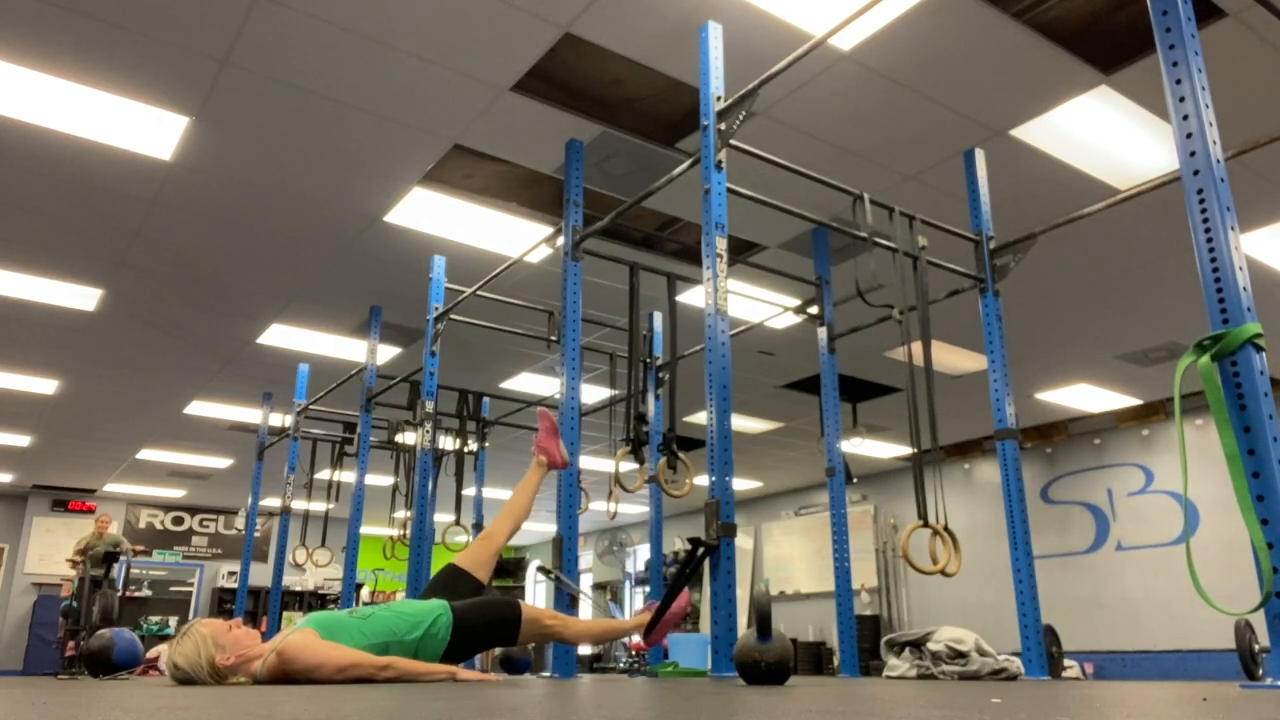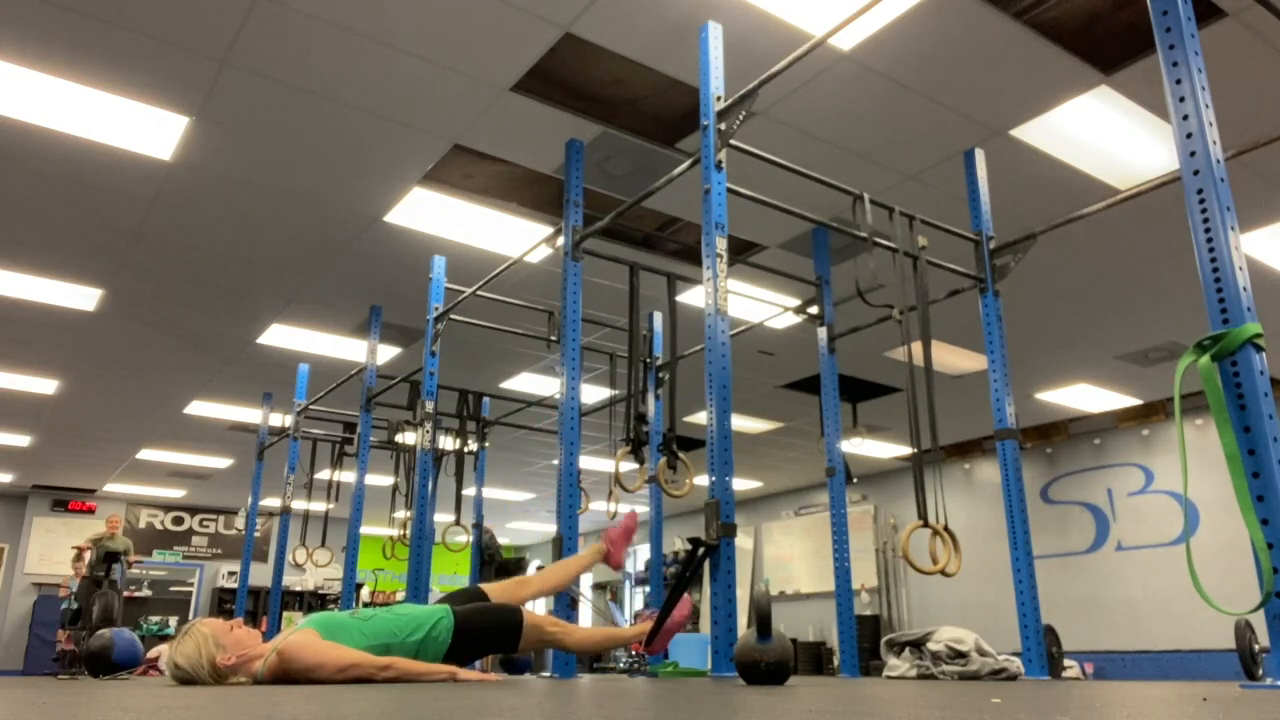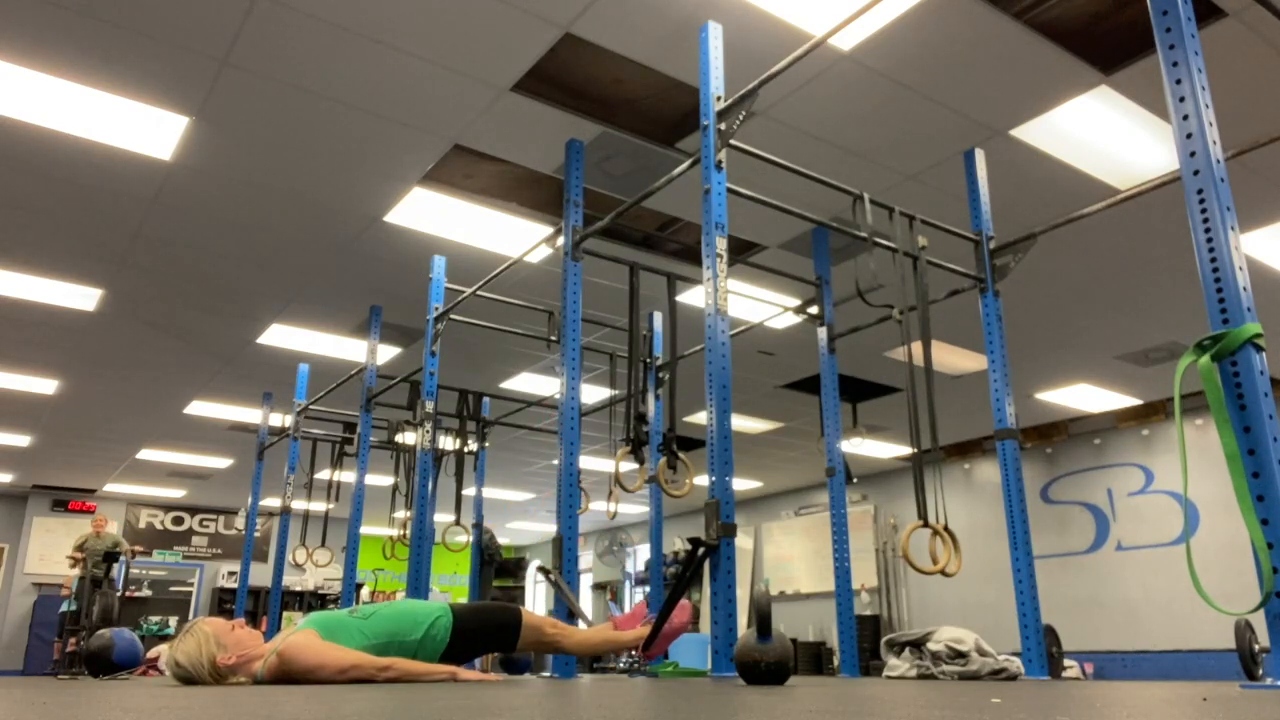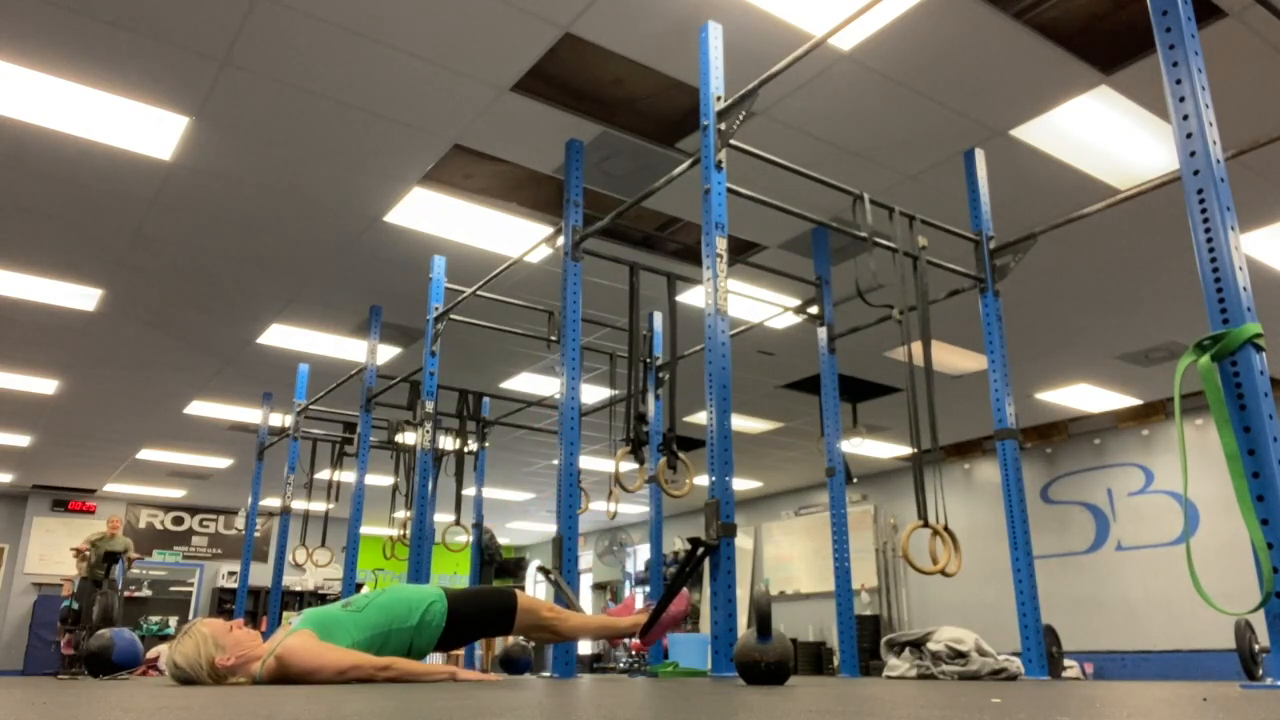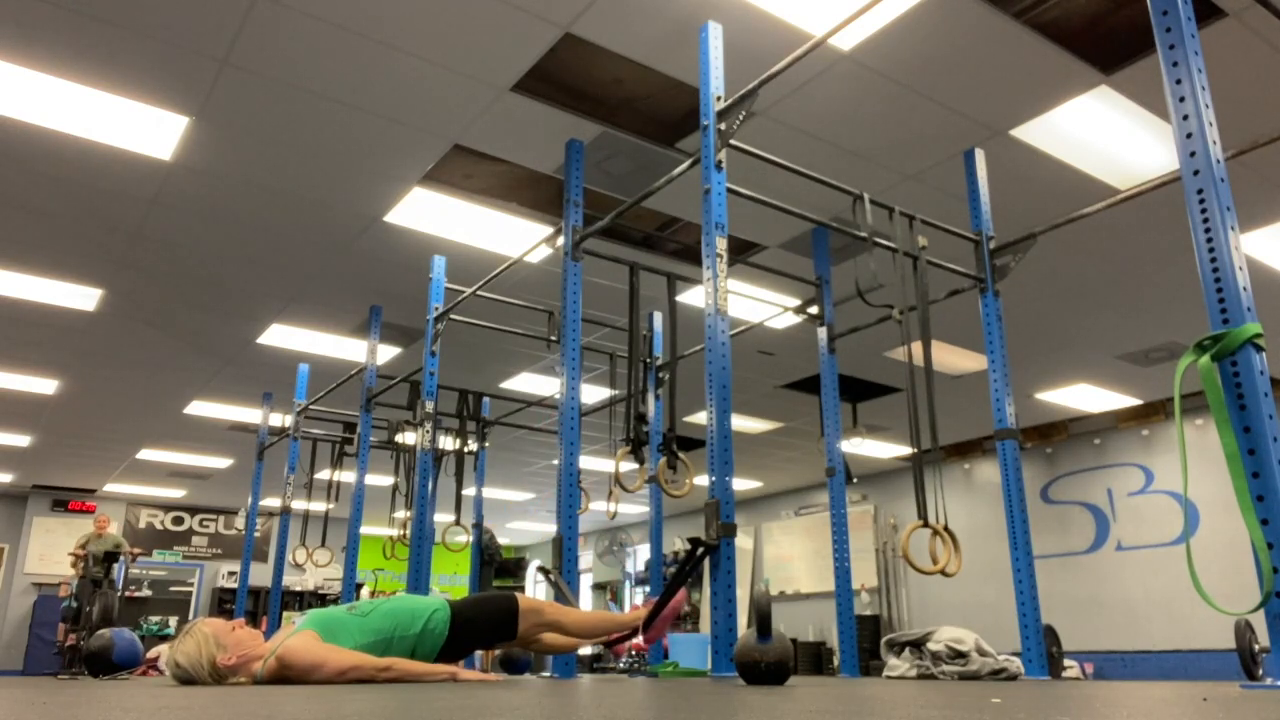
dt=0.5s
person 1, frame 1
left shoulder: (276, 652)
right shoulder: (289, 657)
right elbow: (382, 668)
right wrist: (458, 674)
left hip: (423, 613)
right hip: (440, 632)
left knee: (491, 540)
right knee: (549, 621)
left ankle: (543, 461)
right ankle: (644, 623)
person 1, frame 2
left shoulder: (274, 656)
right shoulder: (289, 656)
right elbow: (378, 667)
right wrist: (455, 672)
left hip: (431, 618)
right hip: (439, 634)
left knee: (525, 587)
right knee: (548, 628)
left ankle: (605, 549)
right ankle: (647, 633)
person 1, frame 3
left shoulder: (277, 653)
right shoulder: (290, 656)
right elbow: (381, 668)
right wrist: (458, 674)
left hip: (427, 618)
right hip: (439, 632)
left knee: (539, 628)
right knee: (548, 631)
left ankle: (616, 628)
right ankle: (645, 637)
person 1, frame 4
left shoulder: (275, 652)
right shoulder: (289, 659)
right elbow: (378, 667)
right wrist: (456, 673)
left hip: (427, 608)
right hip: (436, 616)
left knee: (529, 621)
right knee: (547, 616)
left ankle: (614, 622)
right ankle: (642, 624)
person 1, frame 5
left shoulder: (276, 650)
right shoulder: (290, 659)
right elbow: (381, 668)
right wrist: (457, 675)
left hip: (432, 616)
right hip: (438, 628)
left knee: (528, 634)
right knee: (544, 612)
left ankle: (613, 636)
right ankle: (642, 620)
